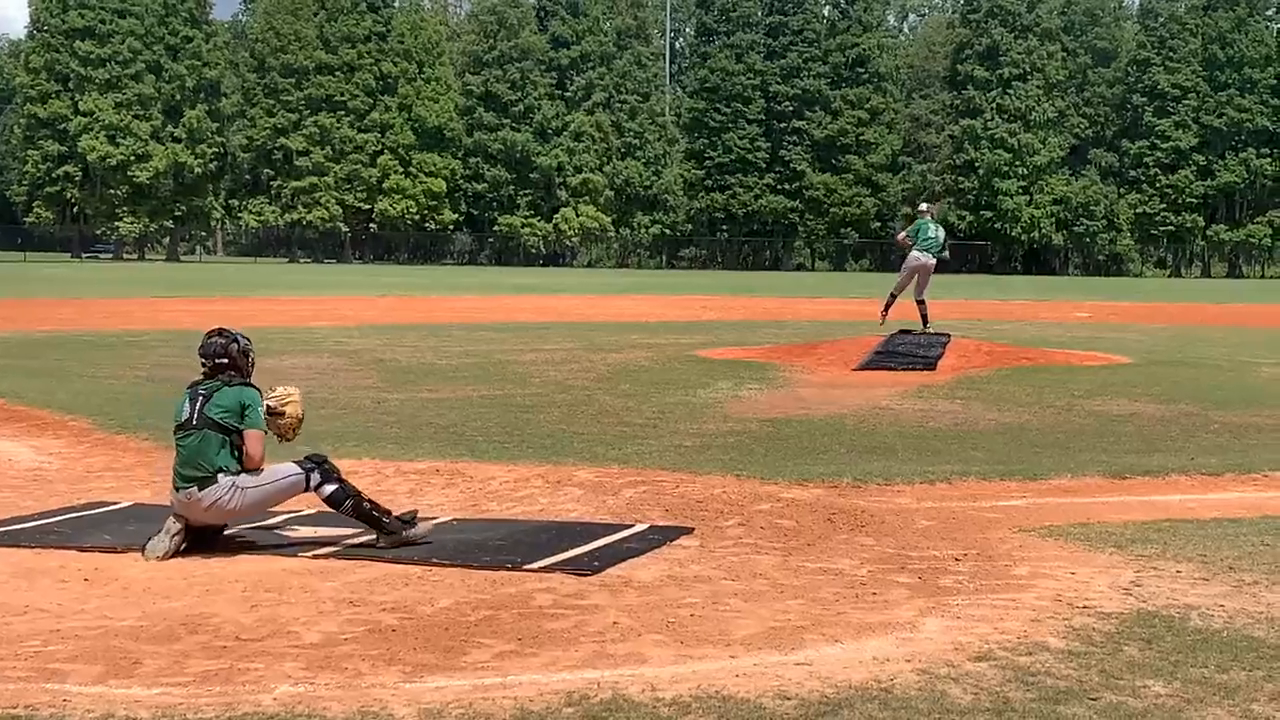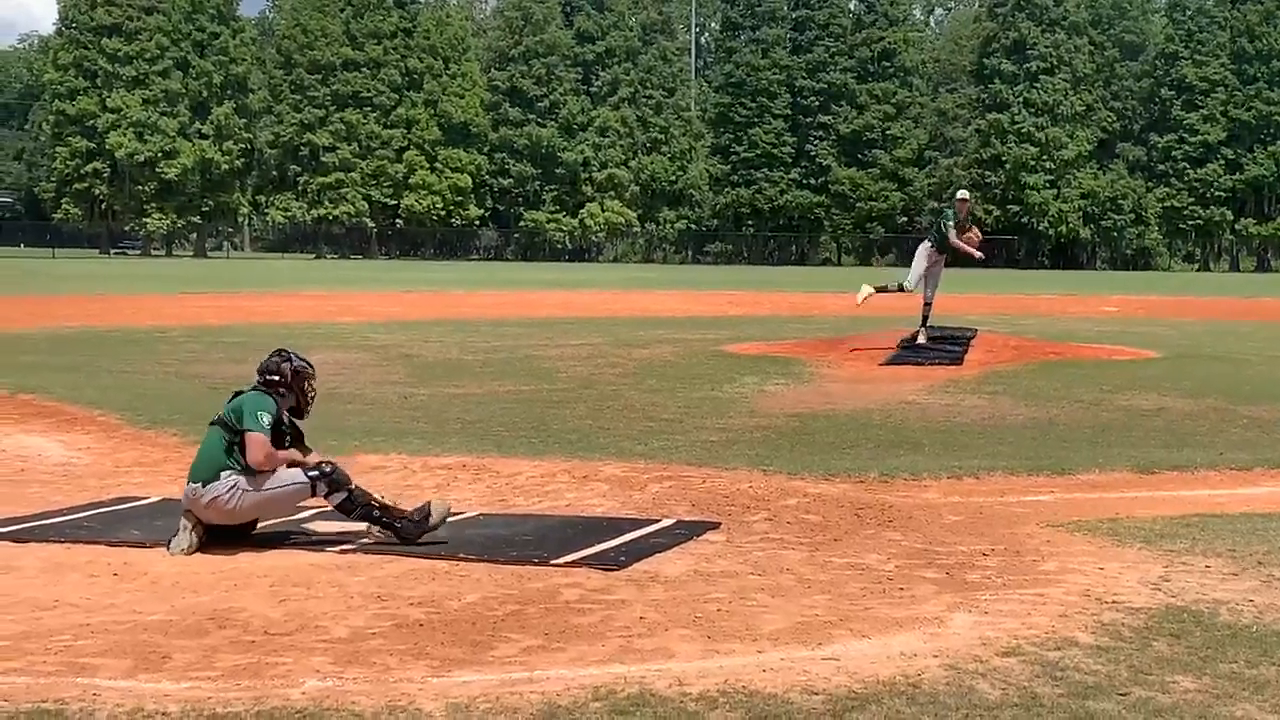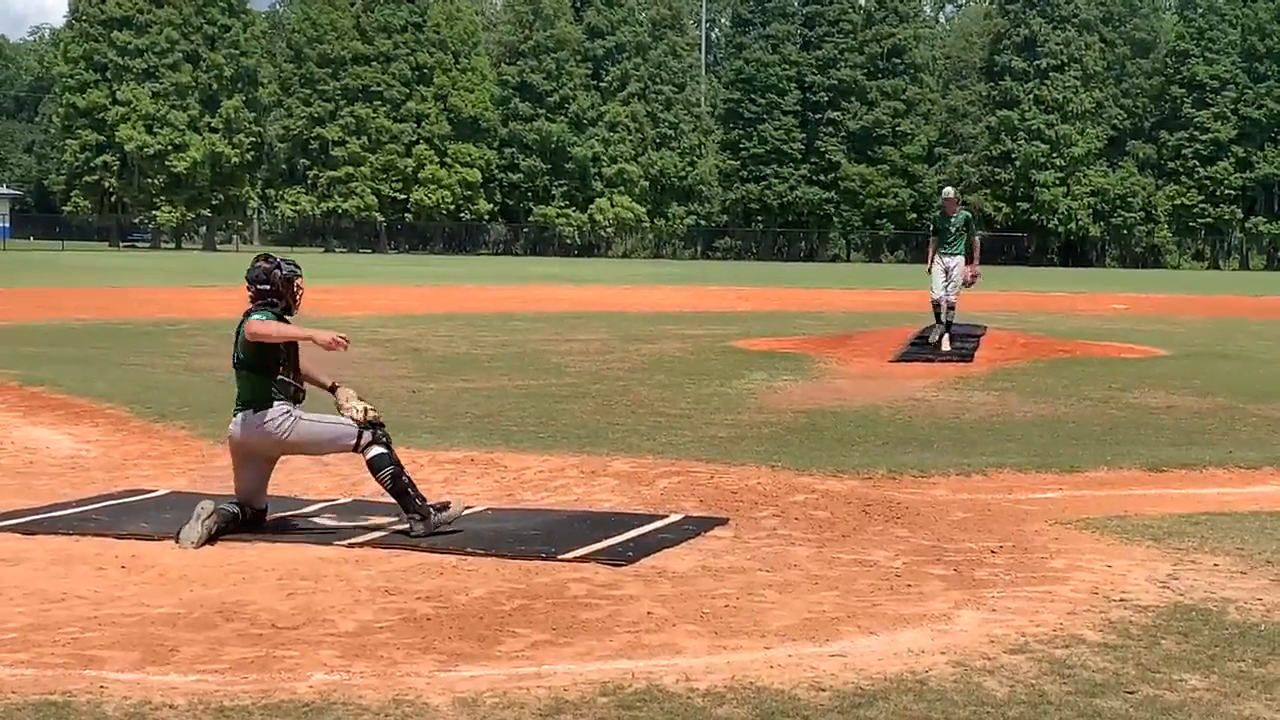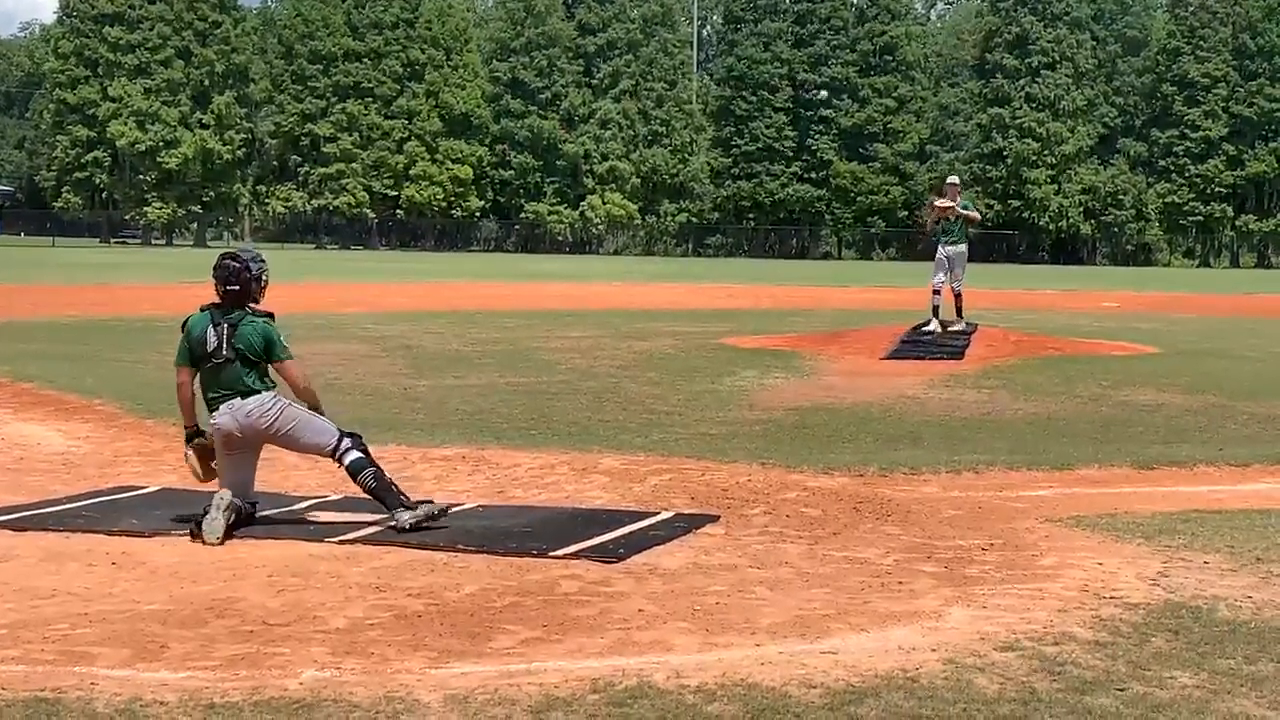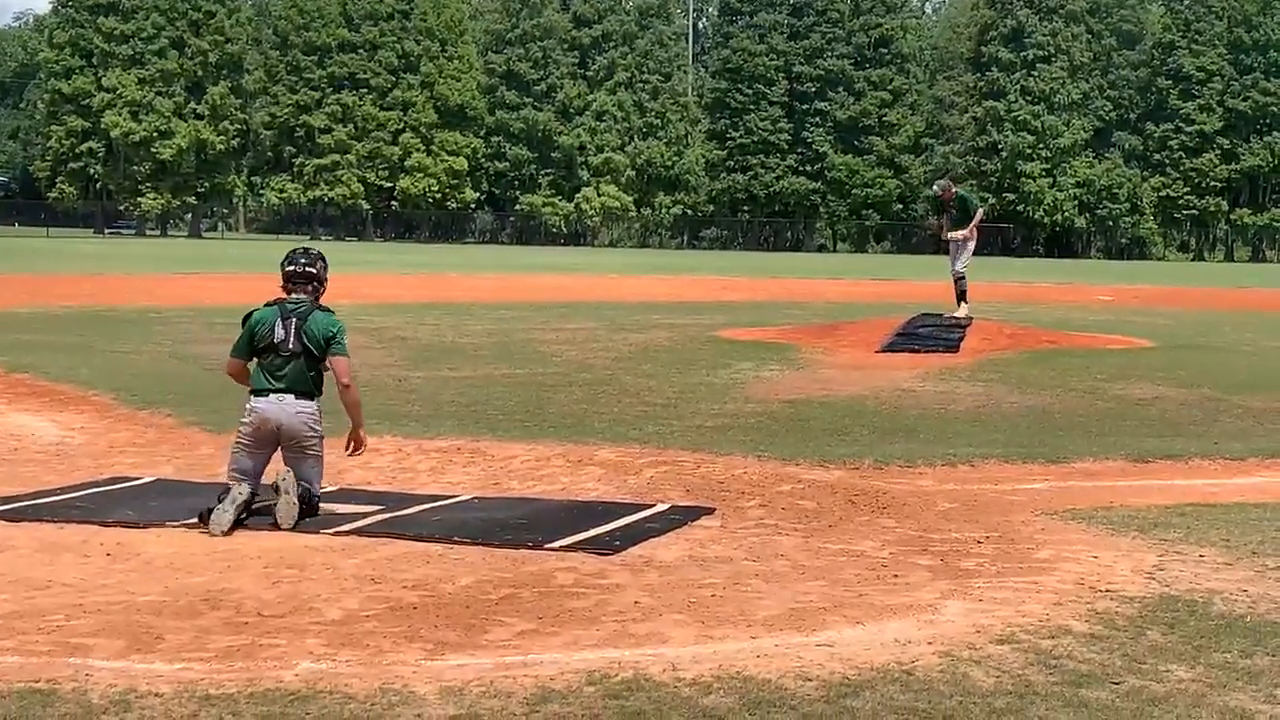
dt=1s
person 1, frame 1
left shoulder: (190, 394)
right shoulder: (245, 393)
right elbow: (255, 457)
left hip: (183, 500)
right hip: (219, 494)
left knee: (211, 528)
right knee: (316, 470)
left ankle: (182, 529)
right ankle: (389, 527)
person 1, frame 2
left shoulder: (283, 422)
right shoulder: (262, 402)
left elbow: (311, 459)
right elbow: (258, 459)
right wrist: (291, 456)
left hip: (197, 497)
right hip: (224, 493)
right knee: (327, 477)
left ankle: (201, 526)
right ankle: (404, 524)
person 1, frame 3
left shoulder: (261, 318)
right shoulder: (264, 318)
left elbow: (294, 366)
right elbow: (252, 332)
left wrist: (335, 388)
right wrist: (313, 334)
left hip: (242, 430)
right hip: (272, 421)
left knee: (251, 511)
right knee: (371, 434)
left ankle: (215, 518)
right ankle: (420, 515)
person 1, frame 4
left shoulder: (195, 323)
right shoulder: (261, 327)
left elbow: (183, 383)
right elbow: (298, 383)
left wrist: (192, 429)
right wrist: (317, 408)
left hip: (223, 421)
right hip: (264, 407)
left knee: (243, 506)
right knee: (346, 445)
left ankle: (224, 507)
right ankle: (402, 509)
person 1, frame 5
left shoulder: (259, 317)
right shoulder: (328, 323)
left elbow: (234, 369)
right elbow: (345, 382)
right wrist: (358, 427)
left hip: (259, 408)
right hip: (303, 412)
left knee: (238, 485)
right knee: (308, 500)
left ankle: (237, 499)
right ankle: (295, 492)
